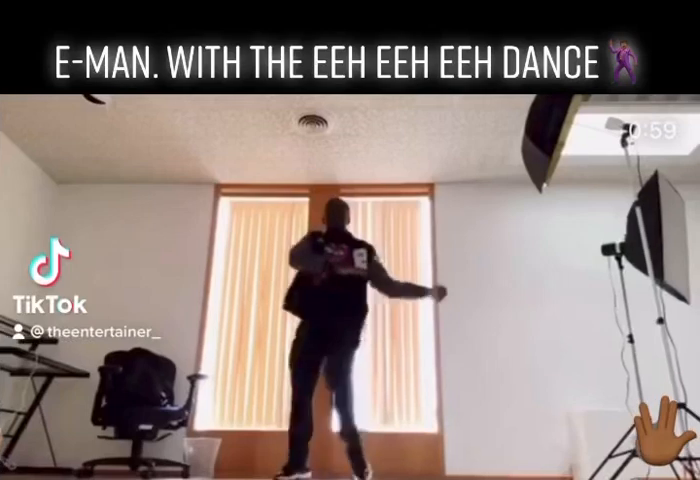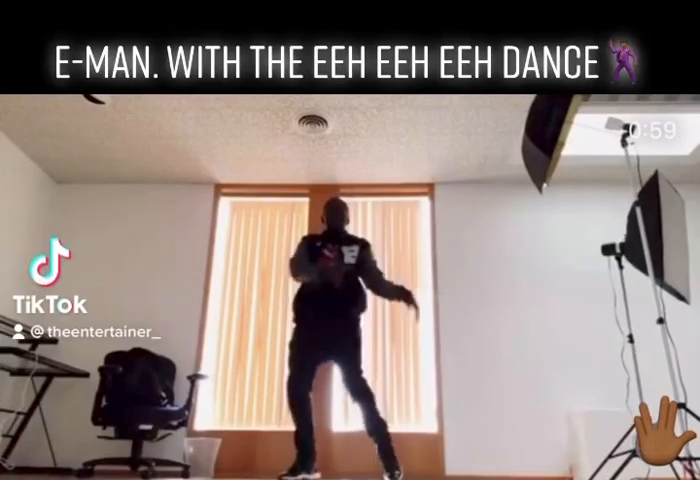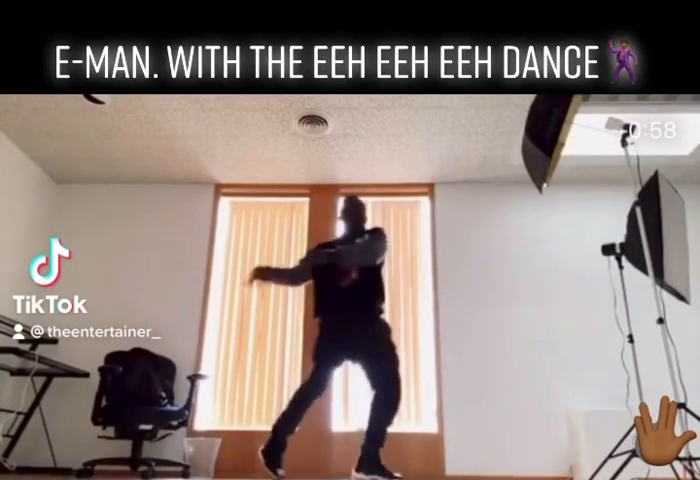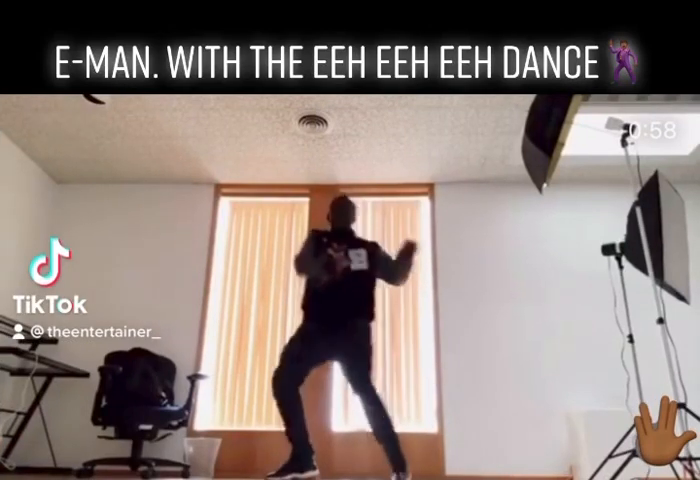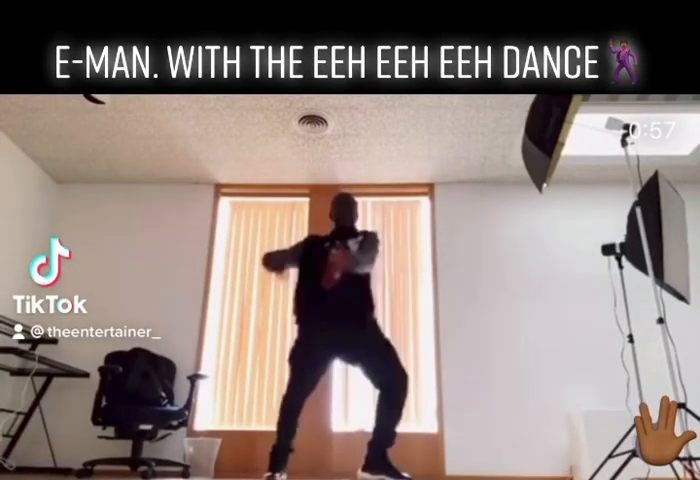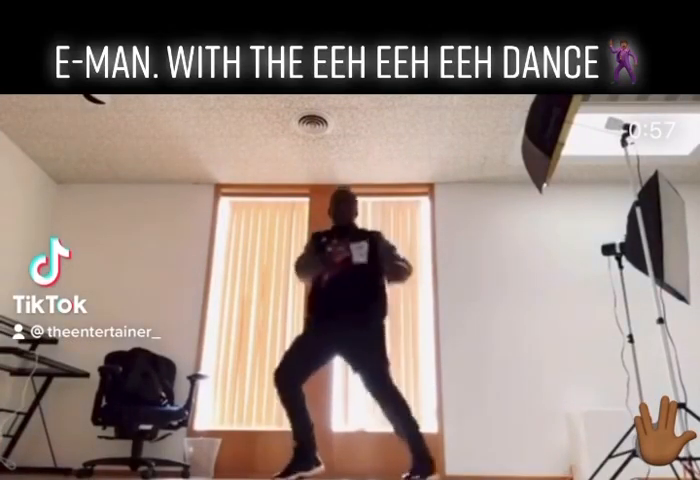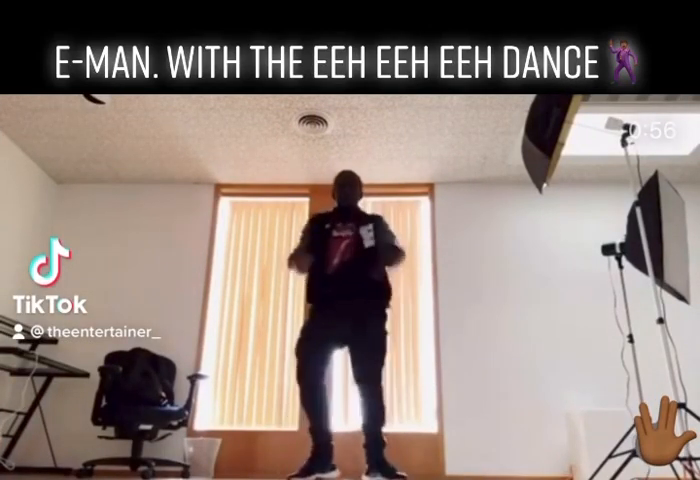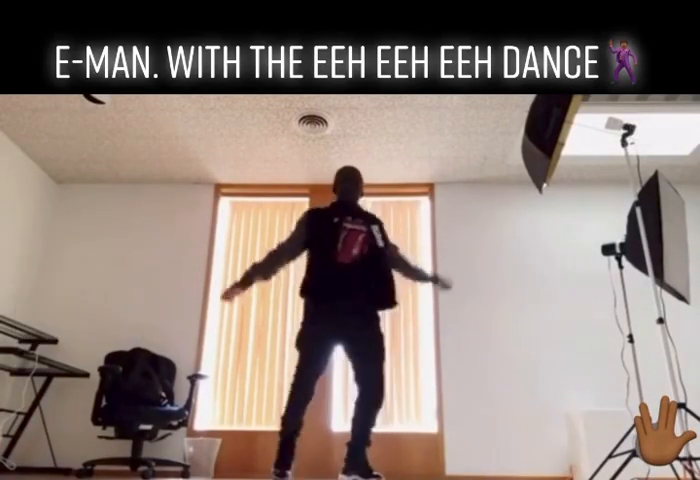
dt=0.5s
person 1, frame 1
left shoulder: (364, 250)
right shoulder: (312, 241)
left elbow: (388, 286)
right elbow: (296, 260)
left wrist: (427, 291)
right wrist: (335, 267)
left hip: (344, 323)
right hip: (312, 323)
left knee: (338, 376)
right knee: (301, 386)
left ankle: (355, 451)
person 1, frame 2
left shoulder: (360, 247)
right shoulder: (309, 244)
left elbow: (377, 283)
right elbow: (297, 270)
left wrist: (403, 295)
right wrist: (325, 272)
left hip: (343, 322)
right hip: (310, 324)
left knee: (354, 382)
right knee: (297, 386)
left ankle: (386, 451)
person 1, frame 3
left shoulder: (374, 238)
right shoulder: (325, 249)
left elbow: (370, 254)
right elbow: (297, 276)
left wrist: (327, 257)
right wrist: (267, 273)
left hip: (369, 324)
right hip: (336, 324)
left knee: (390, 386)
right knee: (319, 382)
right ankle: (275, 446)
person 1, frame 4
left shoulder: (370, 250)
right shoulder: (317, 240)
left elbow: (396, 275)
right elbow: (303, 265)
left wrist: (407, 254)
right wrist: (334, 266)
left hip: (351, 327)
right hip: (316, 325)
left knee: (362, 387)
right knee: (283, 382)
person 1, frame 5
left shoulder: (367, 240)
right shoulder: (312, 245)
left elbow: (365, 262)
right elbow: (272, 259)
left wrist: (348, 260)
right wrist: (278, 264)
left hip: (358, 325)
right hip: (317, 327)
left knee: (395, 380)
right knee: (298, 389)
person 1, frame 6
left shoulder: (373, 240)
right shoulder: (317, 241)
left elbow: (401, 268)
right elbow: (302, 271)
left wrist: (397, 269)
right wrist: (325, 261)
left hip: (361, 325)
right hip: (321, 326)
left knee: (380, 386)
right knee: (286, 377)
right ankle: (306, 455)
person 1, frame 7
left shoulder: (374, 223)
right shoulder: (317, 224)
left elbow: (393, 253)
right elbow: (301, 256)
left wrist: (390, 257)
right wrist: (301, 260)
left hip: (366, 311)
right hip: (326, 310)
left knee: (368, 380)
right knee: (308, 374)
person 1, frame 8
left shoulder: (373, 224)
right shoulder: (316, 219)
left elbow: (393, 259)
right elbow: (287, 250)
left wrist: (425, 276)
right wrist: (248, 278)
left hip: (363, 312)
right hip: (324, 309)
left knee: (372, 382)
right knee: (306, 376)
